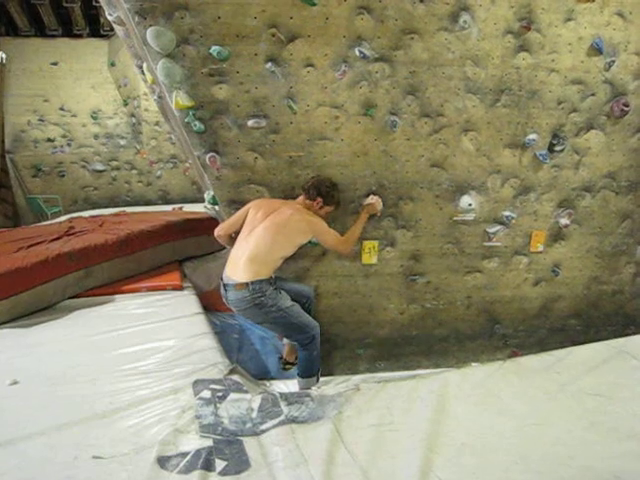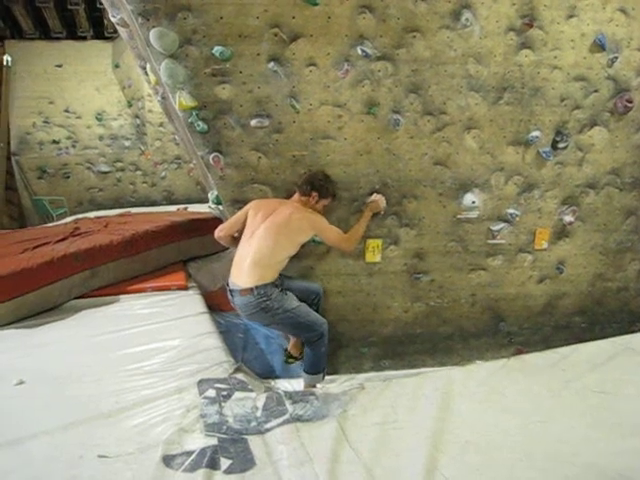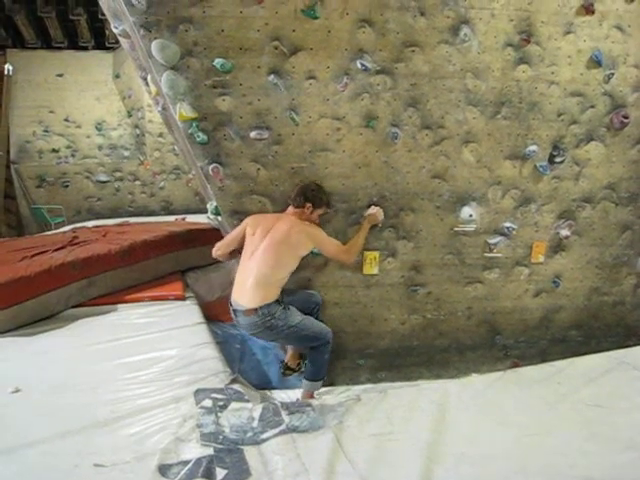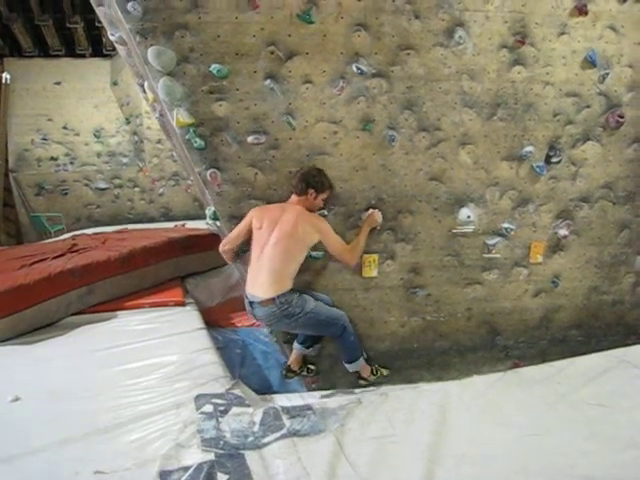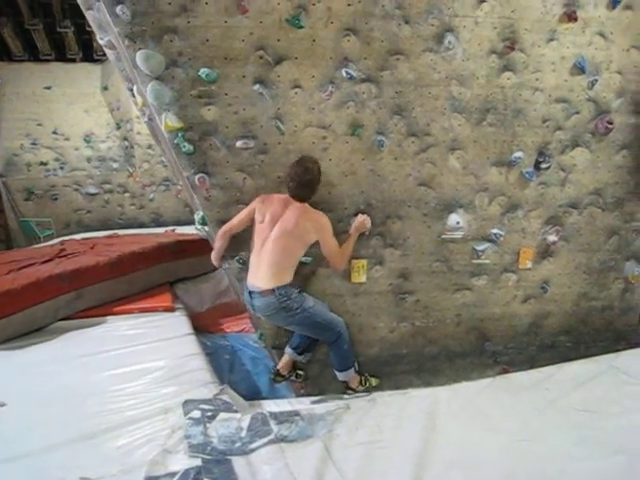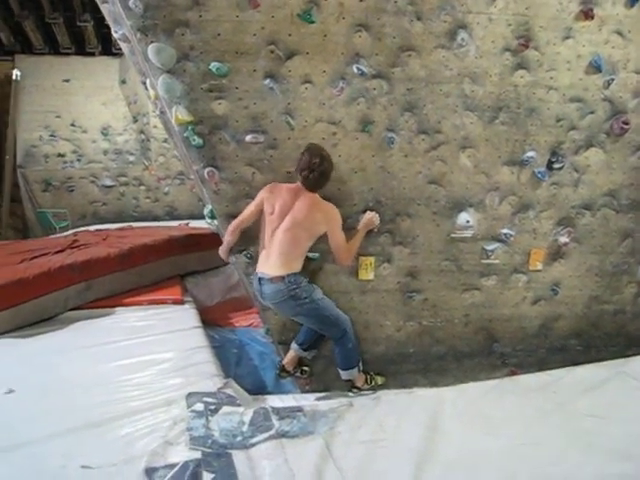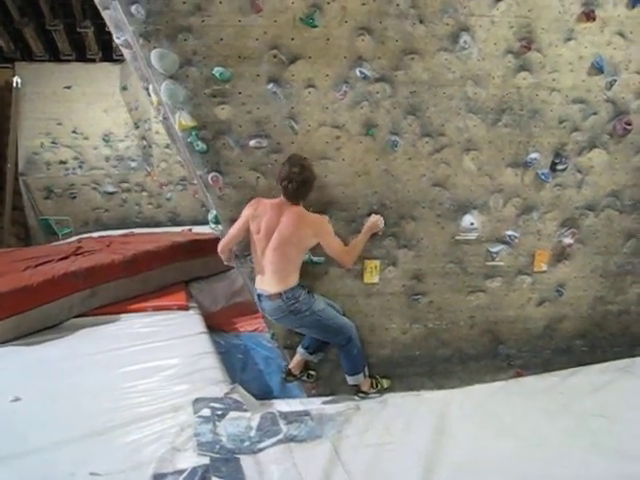
dt=0.7s
person 1, frame 1
left shoulder: (260, 203)
right shoulder: (309, 220)
left elbow: (220, 233)
right elbow: (345, 247)
right wrist: (366, 213)
left hip: (228, 287)
right hip: (251, 294)
left knee: (305, 295)
right knee: (310, 333)
left ankle: (290, 352)
person 1, frame 2
left shoulder: (258, 204)
right shoulder: (309, 218)
left elbow: (221, 234)
right elbow: (348, 244)
right wrist: (369, 211)
left hip: (235, 291)
right hip: (257, 298)
left knee: (314, 292)
right knee: (318, 330)
left ankle: (295, 347)
right ankle: (310, 390)
person 1, frame 3
left shoulder: (255, 220)
right shoulder: (307, 231)
left elbow: (218, 252)
right elbow: (348, 256)
right wrist: (367, 223)
left hip: (237, 309)
right hip: (259, 317)
left knee: (313, 301)
right knee: (323, 337)
left ankle: (291, 360)
right ankle: (307, 399)
person 1, frame 4
left shoulder: (259, 212)
right shoulder: (314, 222)
left elbow: (225, 247)
right elbow: (350, 258)
left wrist: (233, 260)
right wrist: (367, 226)
left hip: (252, 304)
right hip: (276, 307)
left knee: (323, 305)
right knee: (340, 322)
left ankle: (295, 362)
right ankle: (364, 371)
person 1, frame 5
left shoulder: (264, 202)
right shoulder: (316, 220)
left elbow: (224, 232)
right elbow: (338, 264)
left wrist: (216, 257)
right wrist: (355, 231)
left hip: (251, 295)
right hip: (275, 298)
left knee: (318, 315)
right knee: (336, 328)
left ankle: (285, 367)
right ankle: (353, 381)
person 1, frame 6
left shoulder: (272, 191)
right shoulder: (327, 212)
left elbow: (235, 228)
right elbow: (344, 259)
left wrist: (225, 249)
right wrist: (363, 228)
left hip: (261, 284)
right hip: (286, 287)
left knee: (324, 312)
right knee: (341, 326)
left ankle: (290, 362)
right ankle: (358, 379)
person 1, frame 7
left shoulder: (256, 207)
right shoulder: (314, 223)
left elbow: (223, 247)
right elbow: (346, 259)
left wrist: (227, 258)
right wrist: (368, 230)
left hip: (262, 298)
right hip: (285, 302)
left knee: (332, 315)
right knee: (346, 332)
left ankle: (296, 366)
right ankle: (363, 383)
